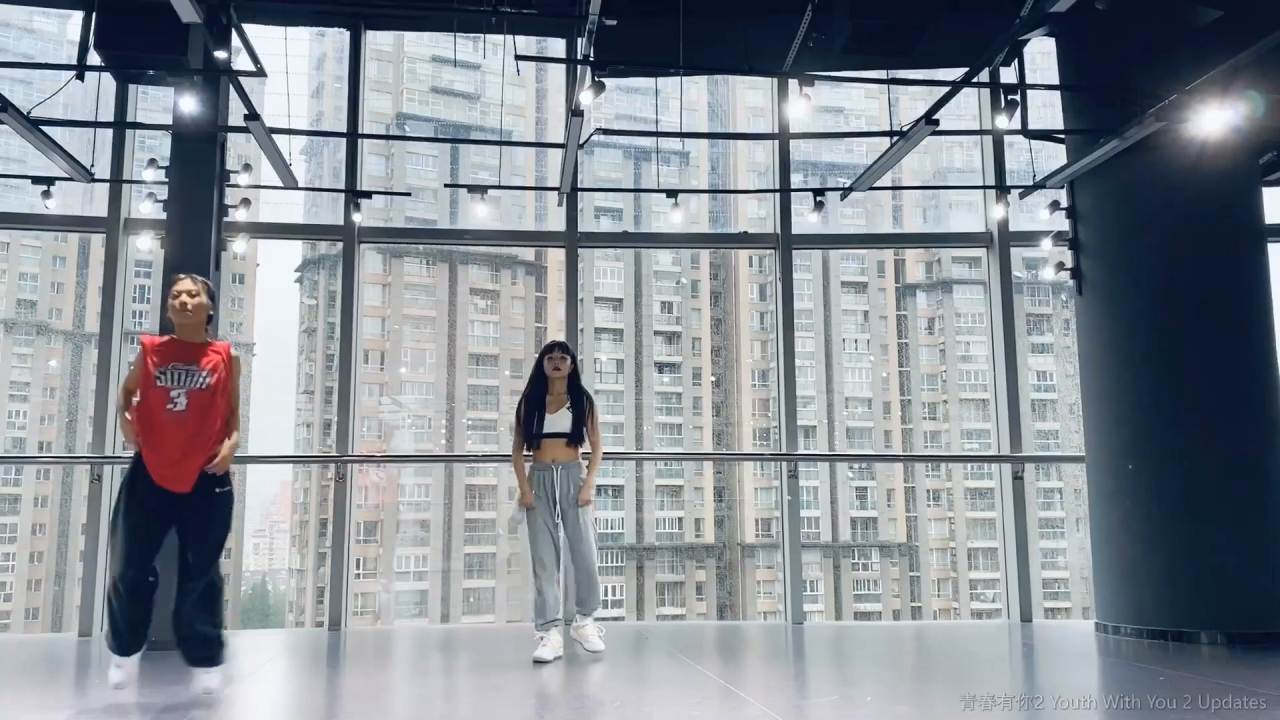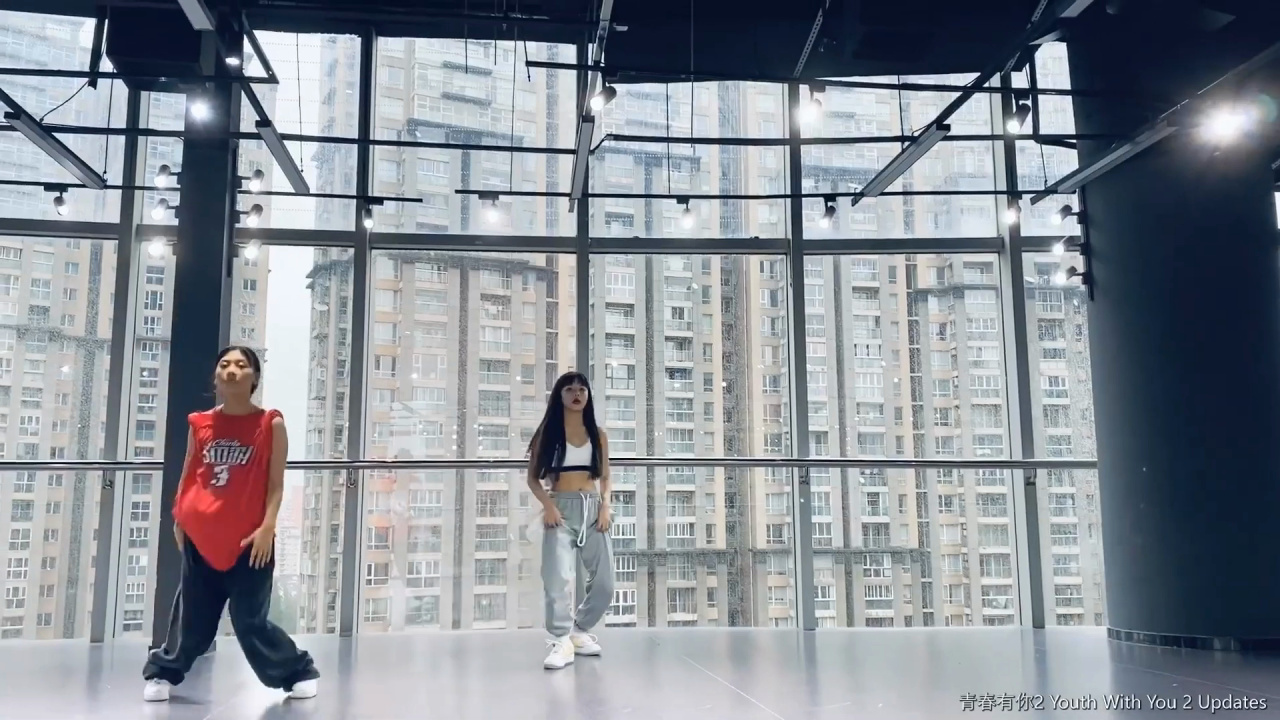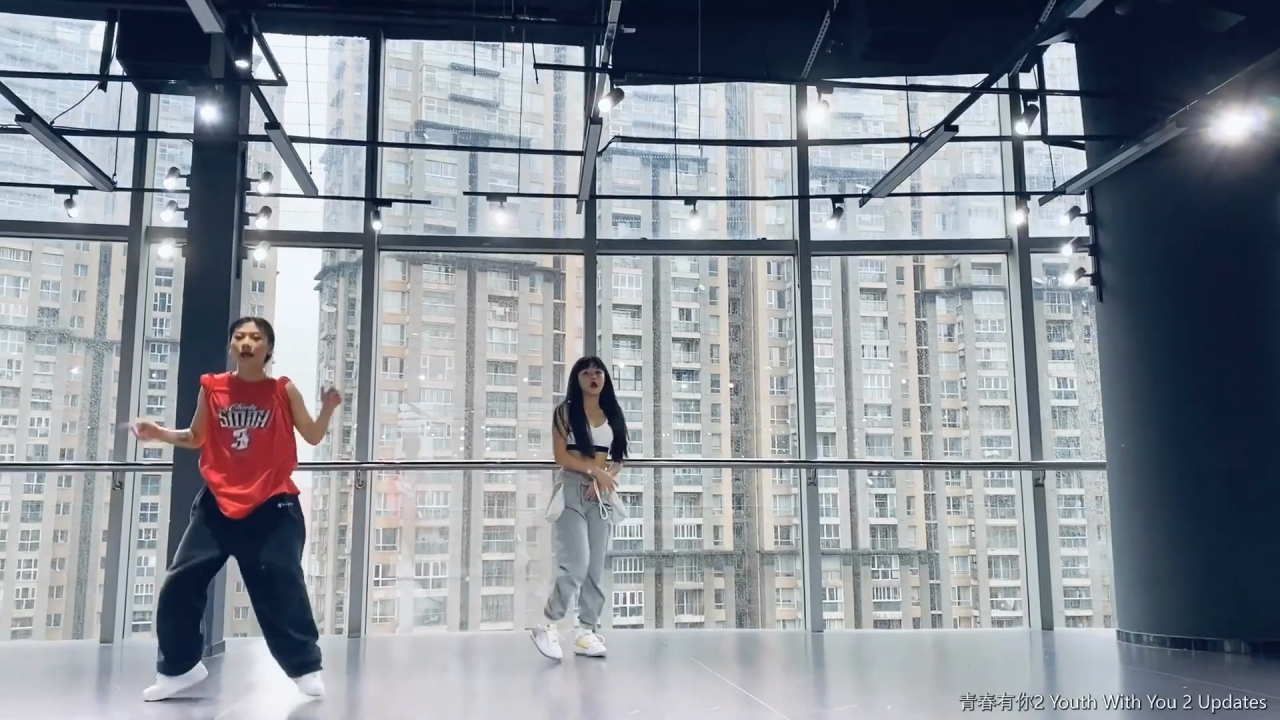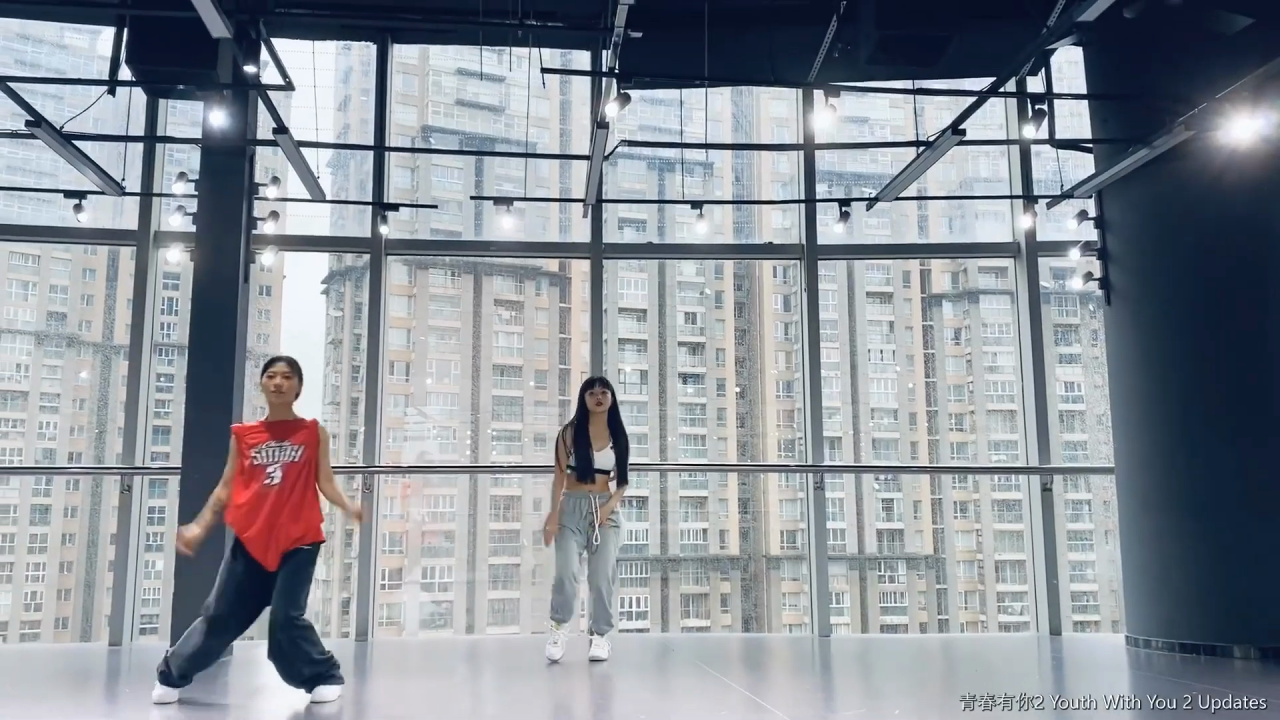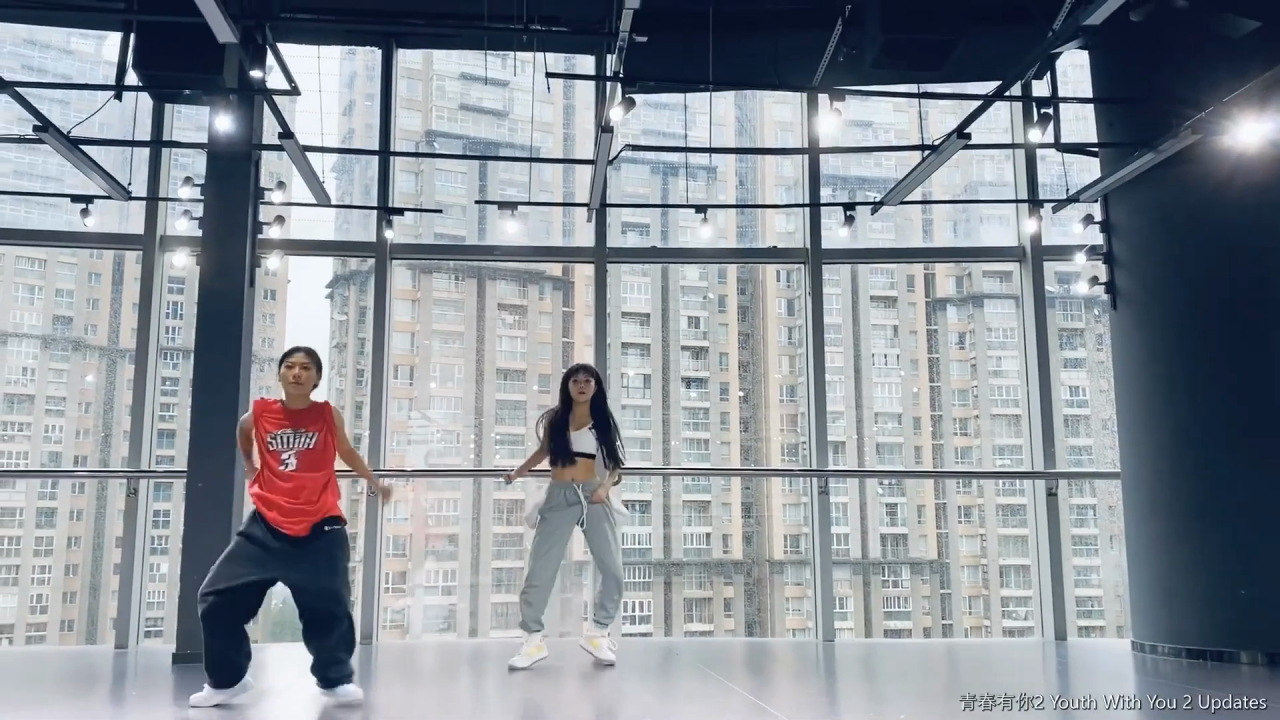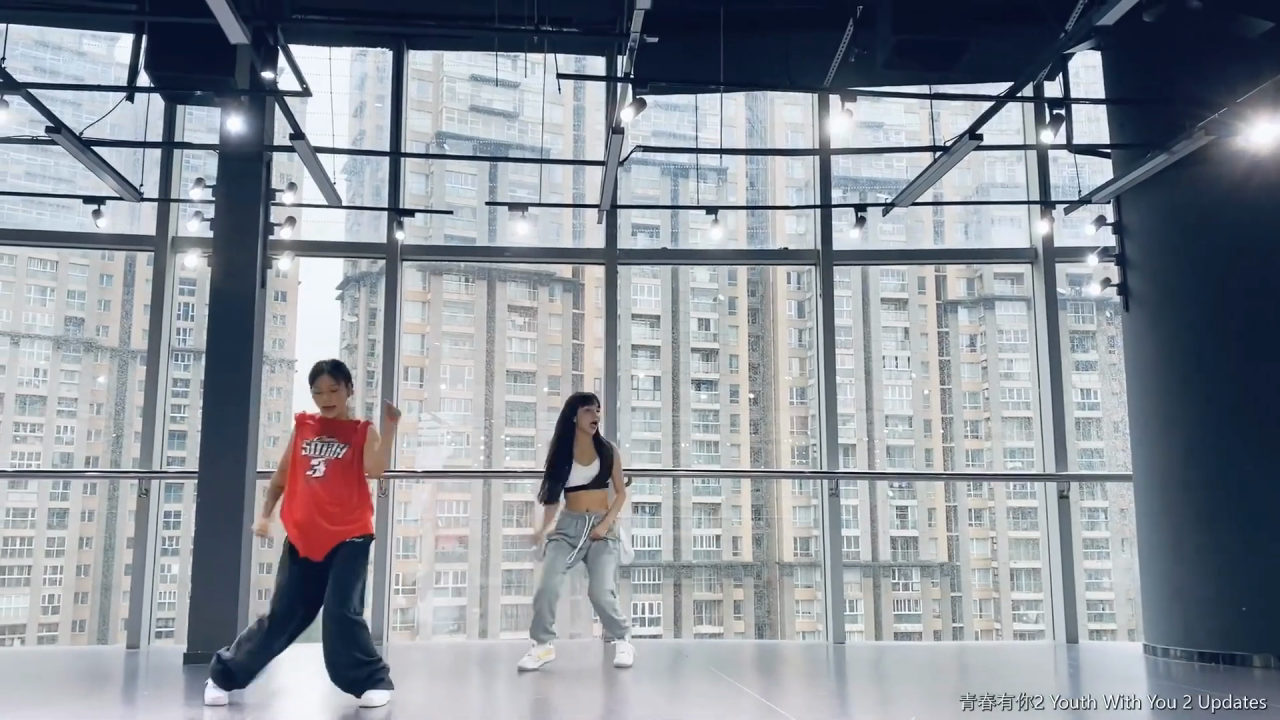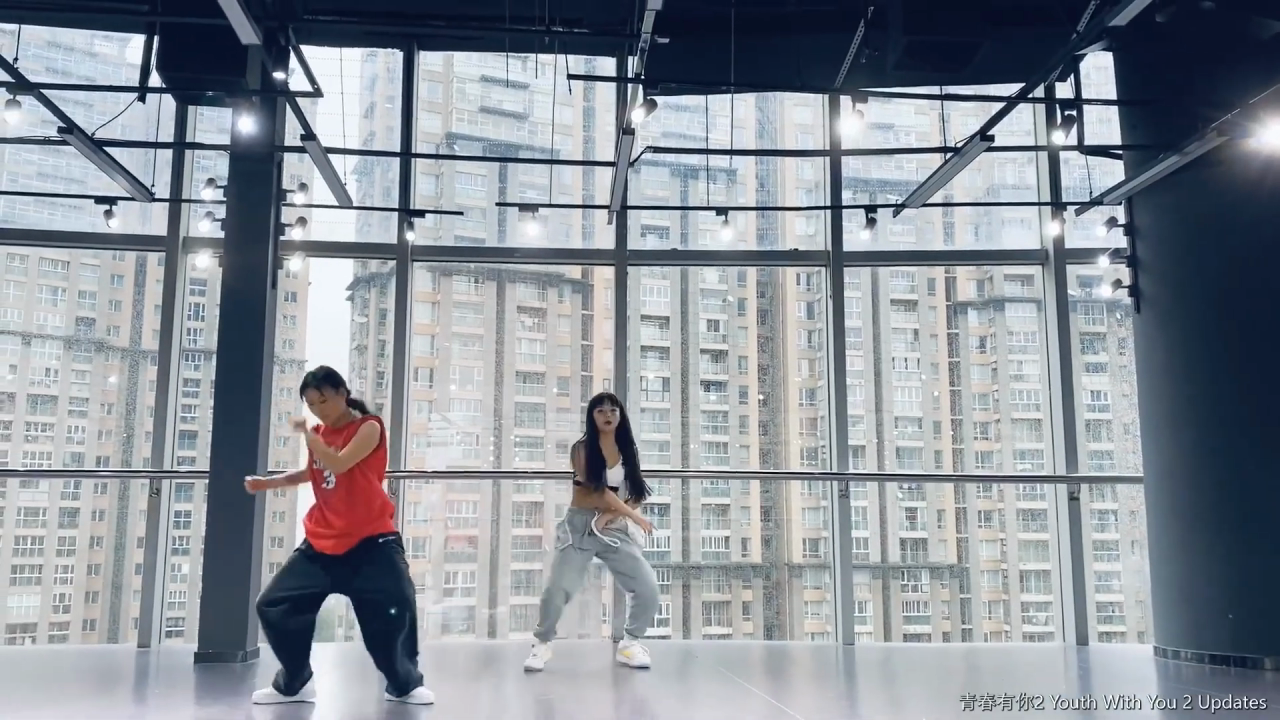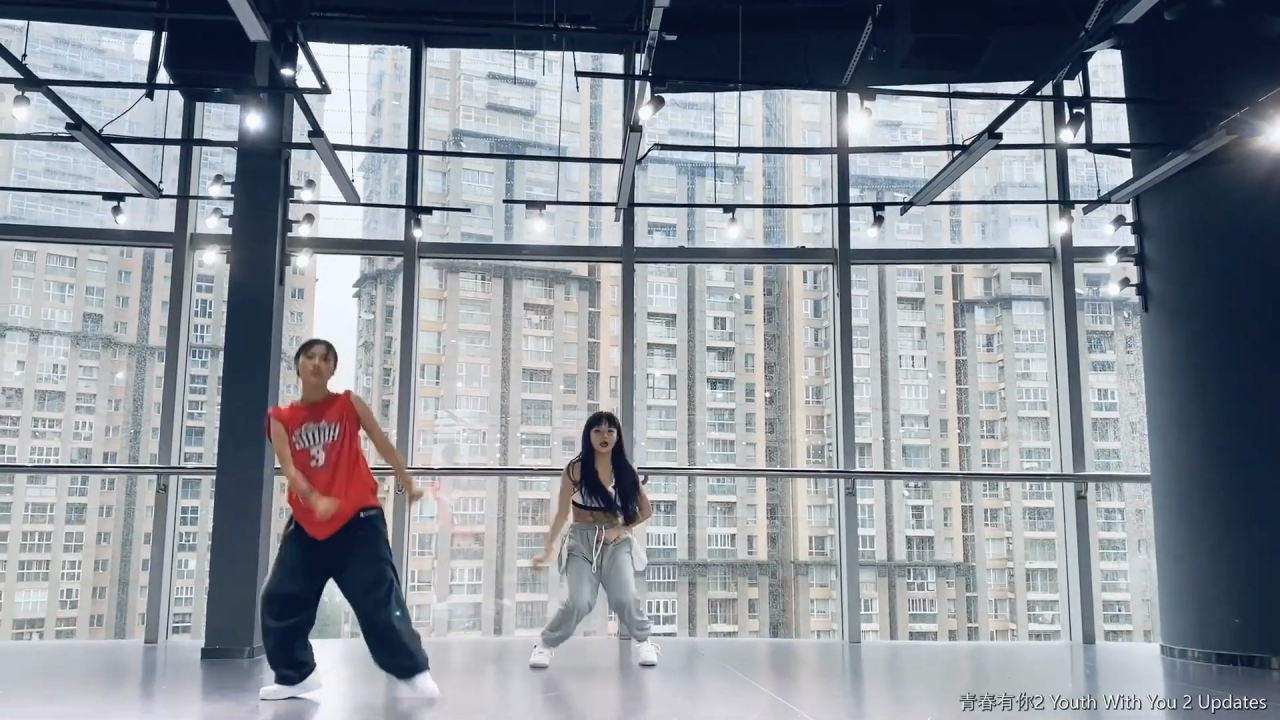
dt=0.3s
person 1, frame 1
left shoulder: (226, 357)
right shoulder: (151, 350)
left elbow: (232, 416)
right elbow: (127, 394)
left wrist: (230, 445)
right wrist: (126, 421)
left hip: (204, 476)
right hip: (150, 472)
left knee: (200, 572)
right knee: (130, 565)
left ankle: (205, 659)
right ankle: (125, 650)
person 1, frame 2
left shoulder: (271, 424)
right shoulder: (198, 423)
left elbow: (274, 479)
right elbow: (187, 475)
left wrist: (264, 531)
right wrist: (178, 520)
left hip: (248, 540)
right hip: (201, 538)
left knee: (251, 624)
right knee: (193, 623)
left ankle: (299, 674)
right ankle: (161, 674)
person 1, frame 3
left shoulder: (284, 391)
right shoulder: (211, 388)
left elbow: (313, 437)
right elbow: (195, 437)
left wrist: (327, 410)
right wrist: (160, 433)
left hip: (271, 502)
right hip: (218, 501)
left knee: (281, 580)
right knee: (182, 580)
left ankle: (306, 667)
right ankle: (180, 667)
person 1, frame 4
left shoulder: (314, 432)
right shoulder: (243, 435)
left elbow: (324, 484)
right elbow: (227, 487)
left wrist: (348, 508)
right wrist: (200, 526)
left hip: (298, 541)
right hip: (248, 541)
left knee: (286, 617)
right knee: (222, 618)
left ankle: (324, 678)
right ankle: (172, 676)
person 1, frame 5
left shoulder: (328, 415)
right shoulder: (261, 411)
left elbow: (347, 453)
right elbow: (243, 430)
left wrist: (375, 482)
right wrist: (248, 464)
left hip: (320, 524)
right hip: (267, 522)
left knee: (329, 599)
right knee: (217, 596)
left ankle: (336, 678)
right ankle: (227, 680)
person 1, frame 6
left shoulder: (363, 432)
right shoulder: (303, 425)
left elbow: (377, 470)
right elbow: (283, 473)
left wrist: (388, 429)
right wrist: (265, 515)
left hip: (349, 539)
right hip: (302, 539)
left knee: (343, 613)
right knee: (283, 618)
left ankle: (372, 682)
right ankle: (223, 677)
person 1, frame 7
left shoulder: (369, 427)
right shoulder: (320, 432)
left elbow: (337, 463)
left wrist: (309, 435)
right wrist: (268, 482)
left hip: (371, 538)
right hip: (322, 541)
left knee: (395, 603)
right knee: (274, 604)
left ankle: (405, 683)
right ankle: (294, 683)
person 1, frame 8
left shoulder: (348, 403)
right shoulder: (281, 418)
left elbow: (380, 440)
right elbow: (289, 468)
left wrist: (405, 481)
right wrist: (315, 501)
left hip: (357, 515)
right hip: (308, 519)
left knee: (377, 594)
right knee: (282, 599)
left ankle: (413, 671)
right ankle: (295, 674)
person 2, frame 1
left shoulder: (582, 401)
right shoulder: (529, 401)
left elbow: (595, 446)
right elbow: (518, 448)
left wrist: (589, 482)
right wrist: (523, 485)
left hip: (573, 478)
right hip: (539, 481)
left knee: (585, 553)
right knee: (544, 559)
left ankle: (585, 621)
right ankle: (549, 633)
person 2, frame 2
left shoulder: (596, 433)
right shoulder: (547, 431)
left elbow: (604, 475)
right elbow: (532, 475)
left wrist: (605, 506)
right wrist: (546, 506)
left hip: (591, 509)
right hip: (560, 509)
left knee: (604, 584)
right knee: (558, 577)
left ankle: (579, 631)
right ankle: (560, 642)
person 2, frame 3
left shoulder: (611, 414)
right shoulder: (566, 411)
left elbow: (618, 456)
right elbow: (560, 454)
left wrist: (607, 477)
right wrist: (595, 472)
left hip: (599, 493)
right hip: (573, 489)
left knee: (595, 566)
right knee: (576, 563)
left ankle: (586, 630)
right ankle: (549, 626)
person 2, frame 4
left shoulder: (618, 435)
right shoulder: (571, 432)
left elbow: (623, 480)
right elbow: (559, 477)
left wrist: (611, 505)
right wrist: (551, 517)
left hip: (605, 509)
right hip: (573, 507)
left knee: (602, 578)
right knee: (566, 573)
left ankle: (599, 636)
right ankle: (560, 625)
person 2, frame 5
left shoulder: (603, 421)
right shoulder: (553, 419)
left elbow: (615, 462)
left wrist: (606, 486)
right wrist: (518, 471)
left hip: (593, 496)
right hip: (559, 498)
left knee: (612, 567)
right knee: (540, 569)
left ankle: (599, 633)
right ankle: (534, 639)
person 2, frame 6
left shoulder: (608, 452)
right shoulder: (560, 452)
left elbow: (620, 493)
right elbow: (552, 495)
left wrist: (606, 523)
right wrist: (544, 527)
left hip: (602, 529)
right hip: (568, 528)
left knee: (602, 594)
right knee: (548, 588)
left ankle: (621, 641)
right ankle: (542, 645)
person 2, frame 7
left shoulder: (628, 451)
right shoulder: (582, 450)
left elbow: (637, 495)
right elbow: (599, 489)
left wrist: (613, 515)
right wrist: (635, 517)
left hip: (613, 527)
right hip: (578, 525)
left knee: (648, 586)
right knee: (558, 587)
left ankle: (631, 644)
right ankle: (542, 644)
person 2, frame 8
left shoulder: (625, 470)
right shoulder: (576, 469)
left elbow: (645, 510)
right elbow: (563, 513)
left wrist: (619, 529)
right wrist: (548, 550)
left hip: (617, 541)
right hip: (582, 540)
left knee: (624, 598)
right knee: (579, 602)
left ankle: (643, 642)
right ankle: (546, 646)
